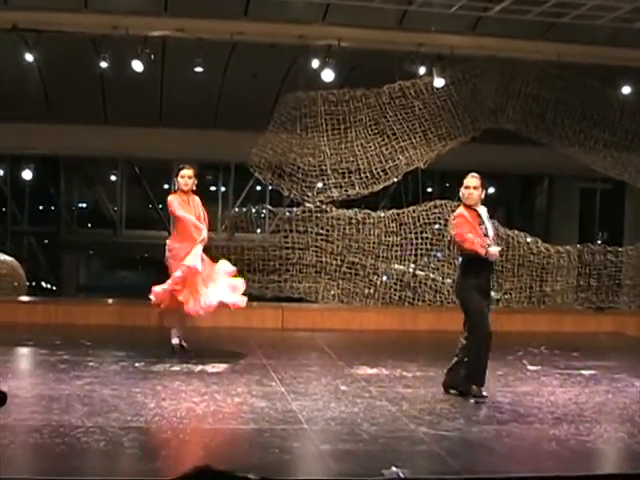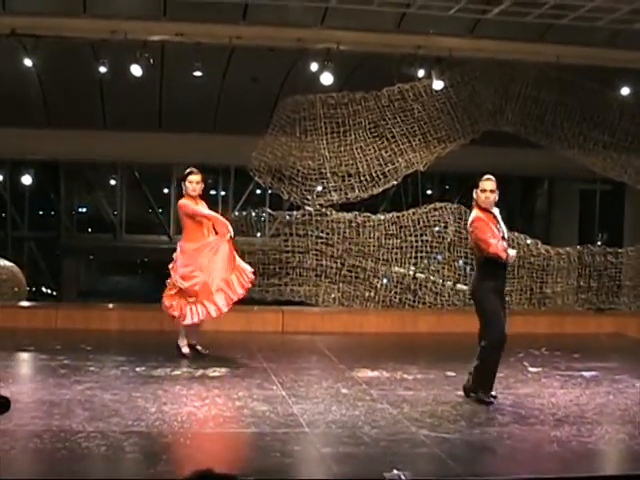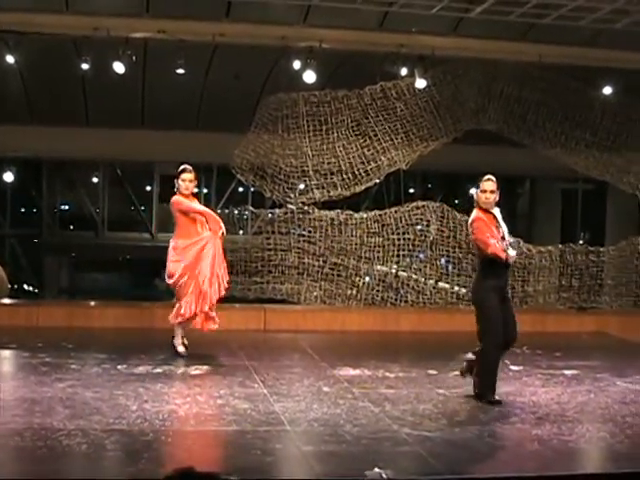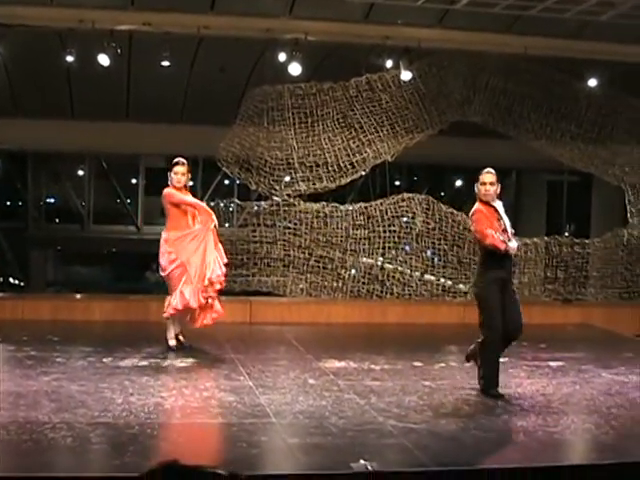
dt=0.5s
person 1, frame 1
left shoulder: (482, 214)
right shoulder: (460, 216)
right elbow: (464, 240)
left wrist: (492, 249)
right wrist: (487, 251)
left hip: (483, 283)
right hip: (469, 283)
left knee: (473, 335)
right knee: (483, 332)
left ankle: (455, 380)
right ankle: (473, 383)
person 1, frame 2
left shoulder: (494, 216)
right shoulder: (478, 218)
left elbow: (502, 245)
right elbow: (489, 246)
left wrist: (508, 252)
right wrist: (507, 254)
left hip: (496, 284)
right hip: (485, 285)
left knee: (495, 336)
right knee: (495, 336)
left ankle: (475, 384)
right ankle: (480, 387)
person 1, frame 3
left shoulder: (496, 216)
right shoulder: (478, 218)
left elbow: (505, 244)
right elbow: (488, 246)
left wrist: (509, 251)
right wrist: (505, 254)
left hip: (500, 283)
right hip: (486, 285)
left knee: (509, 334)
right knee: (493, 336)
left ankle: (475, 363)
right ankle: (483, 389)
person 1, frame 4
left shoulder: (499, 208)
right shoulder: (479, 211)
left elbow: (508, 238)
right elbow: (487, 239)
left wrist: (511, 243)
right wrist: (506, 246)
left hip: (504, 276)
right hip: (488, 277)
left knee: (514, 327)
right knee: (493, 330)
left ankle: (479, 352)
right ankle: (489, 383)
person 2, frame 1
left shoulder: (196, 199)
right shoulder: (172, 199)
left elbow: (203, 217)
right elbow: (180, 214)
left wrist: (203, 232)
right wrist: (199, 228)
left hip: (195, 249)
right hip: (178, 249)
left knee: (193, 293)
right knee: (183, 290)
left ankle: (178, 336)
right ankle: (175, 334)
person 2, frame 2
left shoulder: (202, 203)
right shoulder: (183, 204)
left elbow: (209, 225)
right elbow: (207, 214)
left wrist: (222, 234)
right wrist: (227, 225)
left hip: (205, 254)
right hip: (190, 254)
left knee: (204, 297)
right knee: (191, 297)
left ankle: (192, 340)
right ankle: (182, 341)
person 2, frame 3
left shoulder: (194, 201)
right shoulder: (176, 200)
left elbow: (203, 224)
right elbow: (201, 210)
left wrist: (214, 231)
right wrist: (219, 223)
left hip: (198, 251)
right hip: (182, 251)
left knee: (198, 294)
right knee: (185, 295)
left ankle: (182, 336)
right ankle: (177, 340)
person 2, frame 4
left shoulder: (187, 194)
right shoulder: (168, 193)
left elbow: (195, 216)
right elbow: (193, 203)
left wrist: (207, 223)
right wrist: (211, 216)
left hip: (190, 245)
right hip: (173, 244)
left knee: (192, 288)
right knee: (179, 288)
left ankle: (178, 331)
right ankle: (170, 335)
